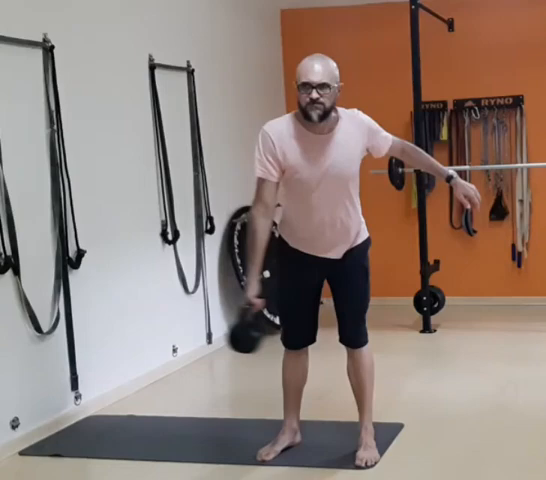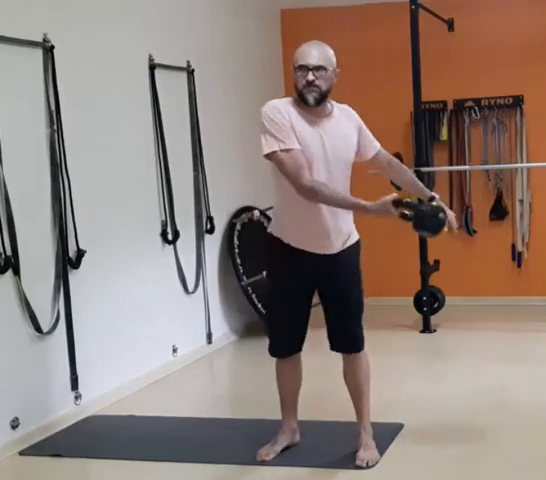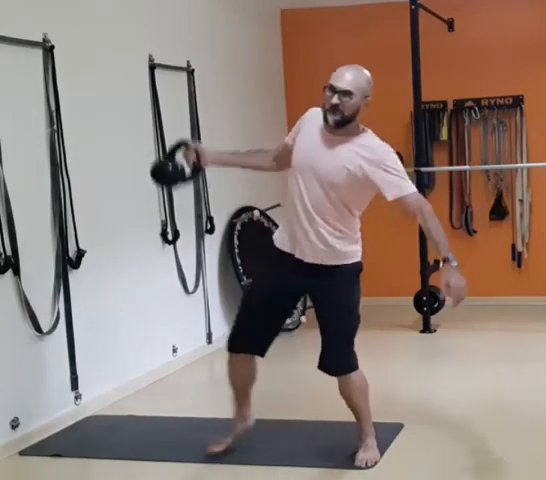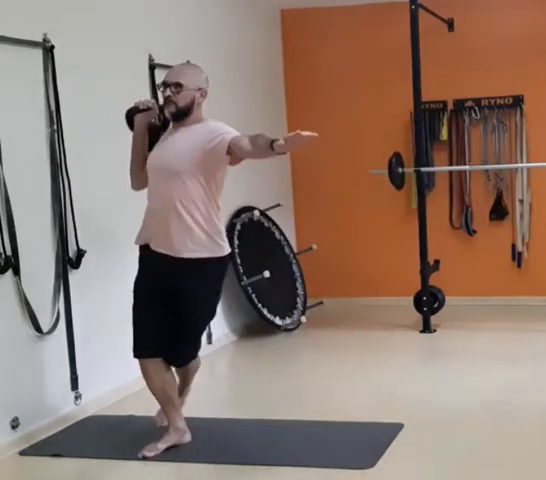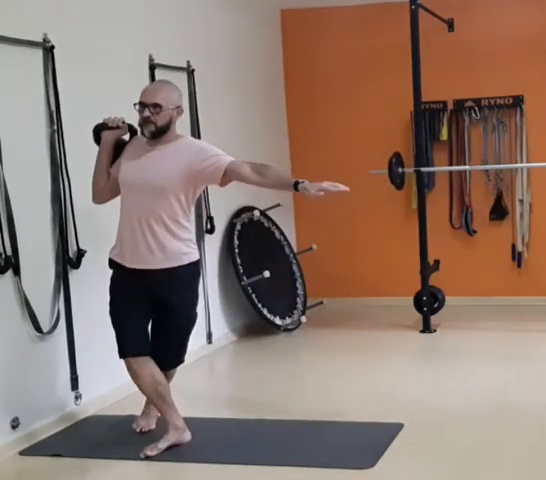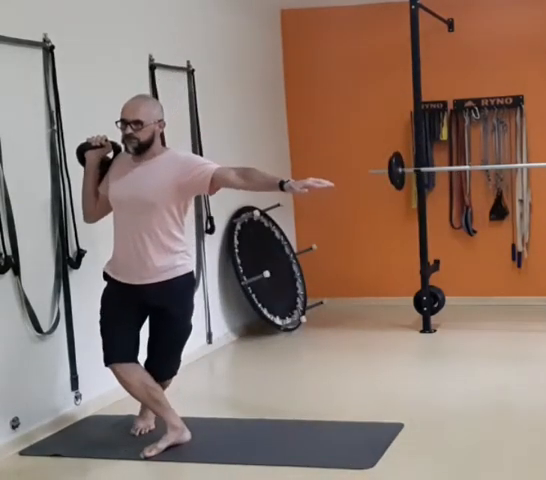
dt=0.7s
person 1, frame 1
left shoulder: (357, 124)
right shoulder: (274, 135)
left elbow: (402, 148)
right elbow: (262, 209)
left wrist: (452, 177)
right wrist: (252, 280)
left hip: (350, 249)
right hip: (297, 251)
left knee: (356, 339)
right knee: (294, 342)
left ankle: (366, 433)
right ankle: (290, 428)
person 1, frame 2
left shoulder: (347, 117)
right shoulder: (275, 114)
left elbow: (386, 163)
right elbow: (304, 183)
left wrist: (431, 198)
right wrist: (367, 207)
left hip: (341, 248)
right hip: (292, 250)
left knee: (352, 345)
right knee: (285, 347)
left ankle: (366, 434)
right ankle: (289, 428)
person 1, frame 3
left shoulder: (374, 153)
right shoulder: (309, 122)
left elbow: (417, 206)
right elbow: (275, 160)
left wrist: (448, 263)
right wrist: (212, 157)
left hip: (337, 266)
right hip: (287, 256)
left knee: (340, 362)
right knee: (241, 344)
left ankle: (368, 437)
right ankle: (242, 417)
person 1, frame 4
left shoulder: (213, 134)
right shoulder: (166, 136)
left elbow: (247, 145)
right elbow: (138, 181)
left wrist: (277, 144)
right wrist: (141, 128)
left hip: (201, 260)
right hip: (155, 257)
left knee: (183, 350)
right knee: (148, 351)
left ankle: (182, 393)
right ankle: (177, 427)
person 1, frame 5
left shoulder: (194, 152)
right shoulder: (132, 149)
left elbow: (249, 171)
right elbow: (99, 195)
left wrist: (300, 185)
right wrist: (106, 144)
left hip: (176, 269)
right hip: (127, 269)
left knee: (167, 355)
right knee: (134, 354)
left ankle: (154, 406)
right ankle: (176, 426)
person 1, frame 6
left shoulder: (181, 165)
right shoulder: (118, 165)
left elbow: (236, 176)
right elbow: (90, 214)
left wrist: (286, 184)
right wrist: (91, 164)
left hip: (170, 281)
right hip: (121, 282)
left knee: (162, 367)
right knee: (120, 362)
left ankle: (150, 407)
right ankle: (174, 426)
